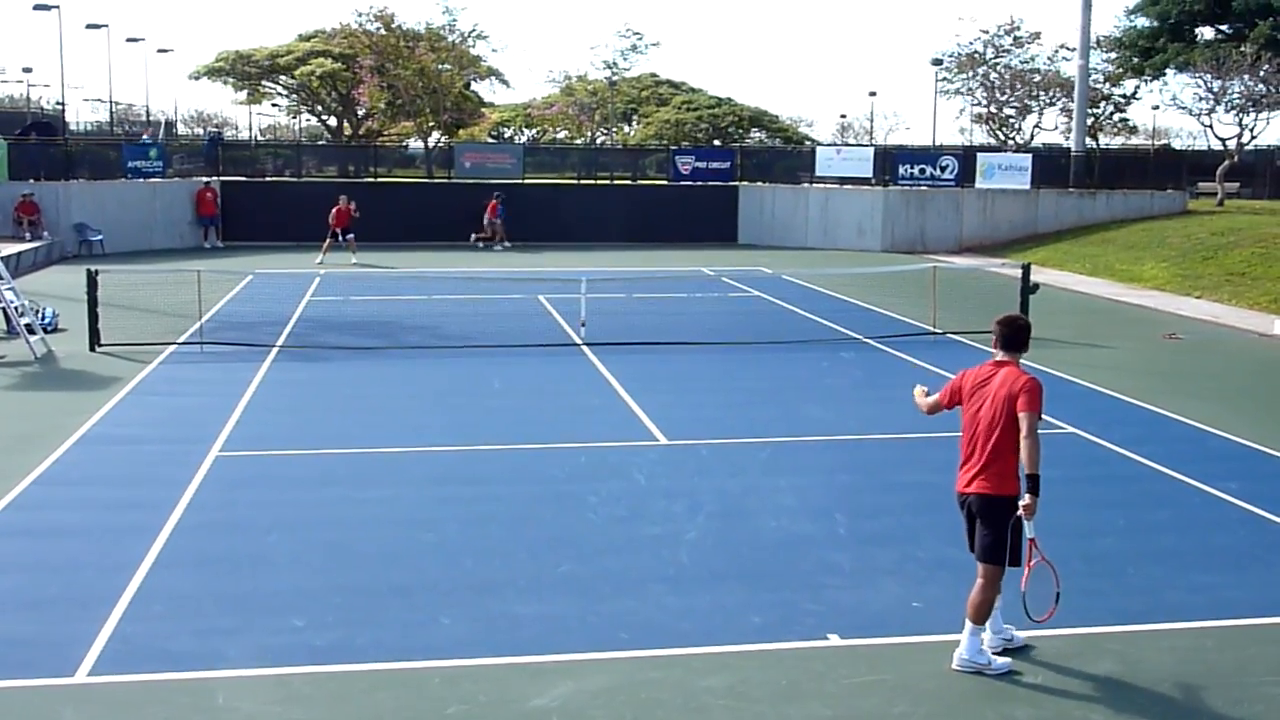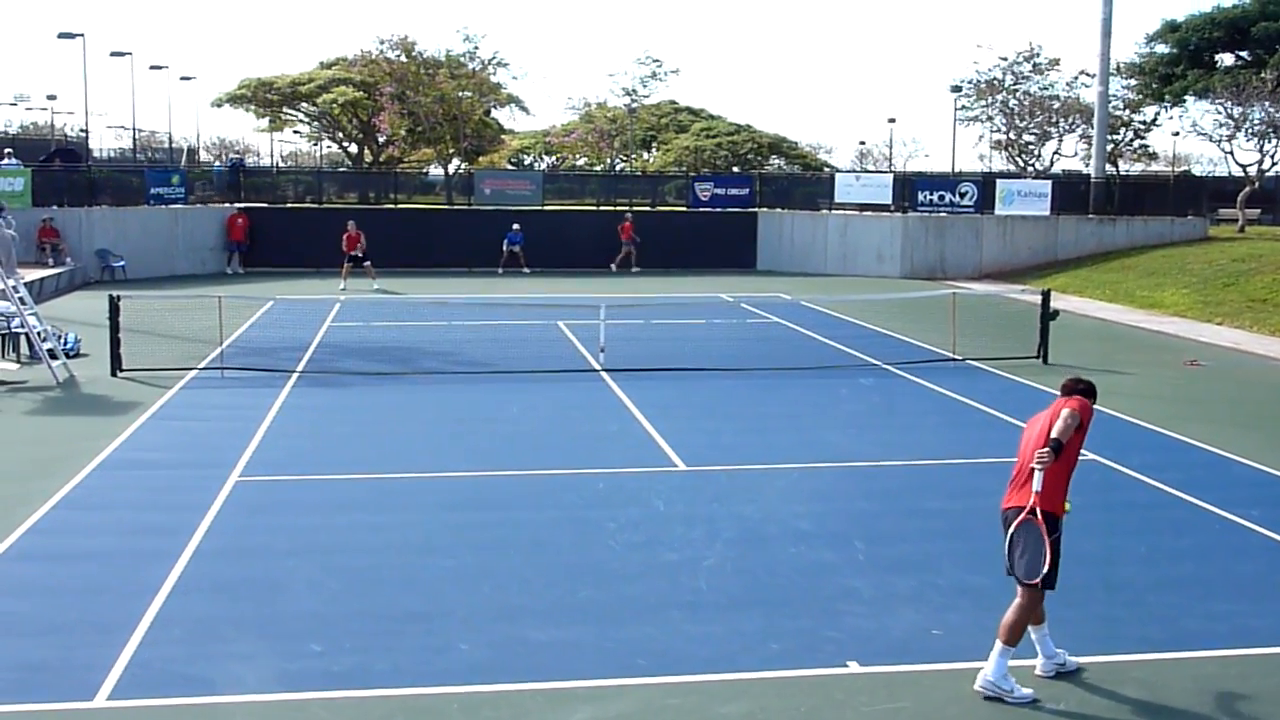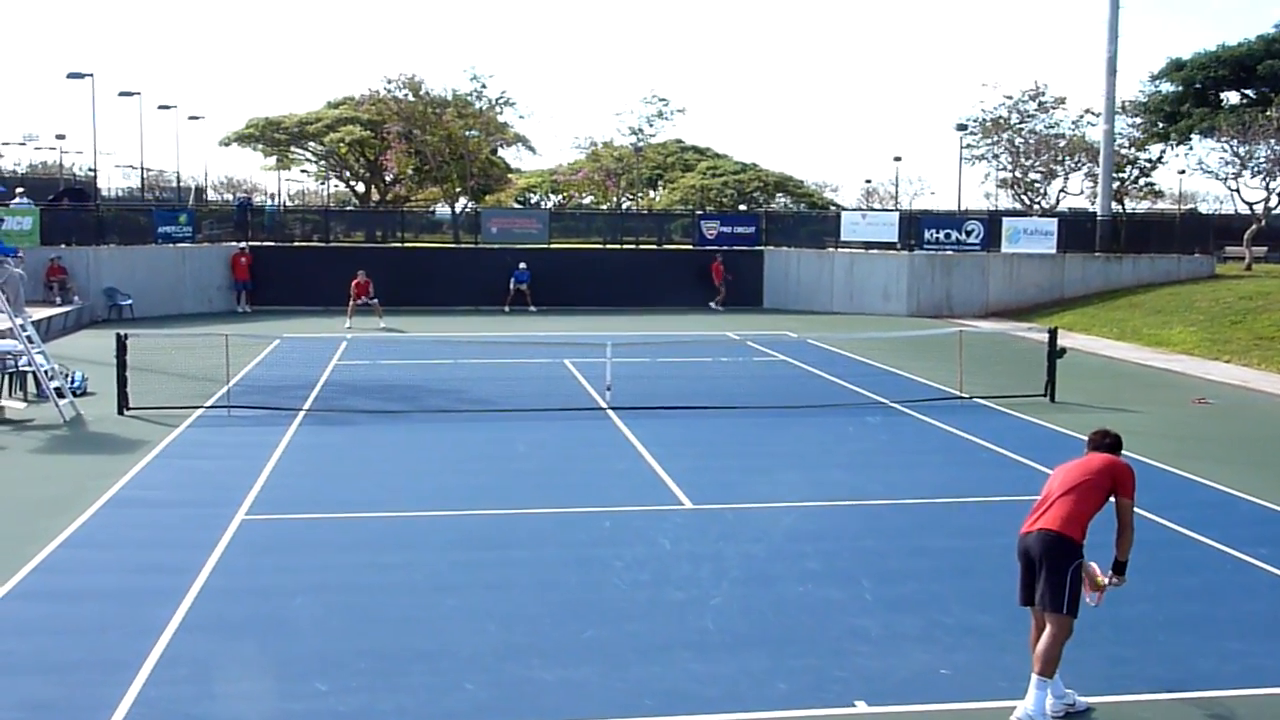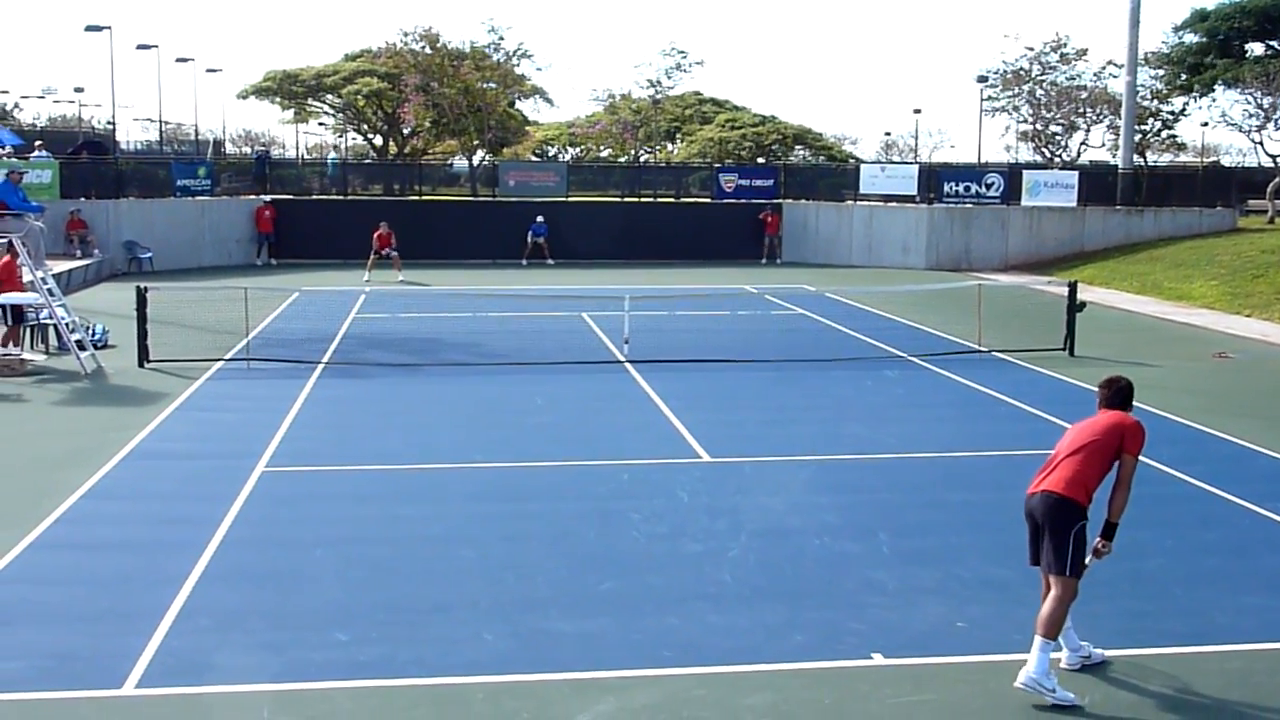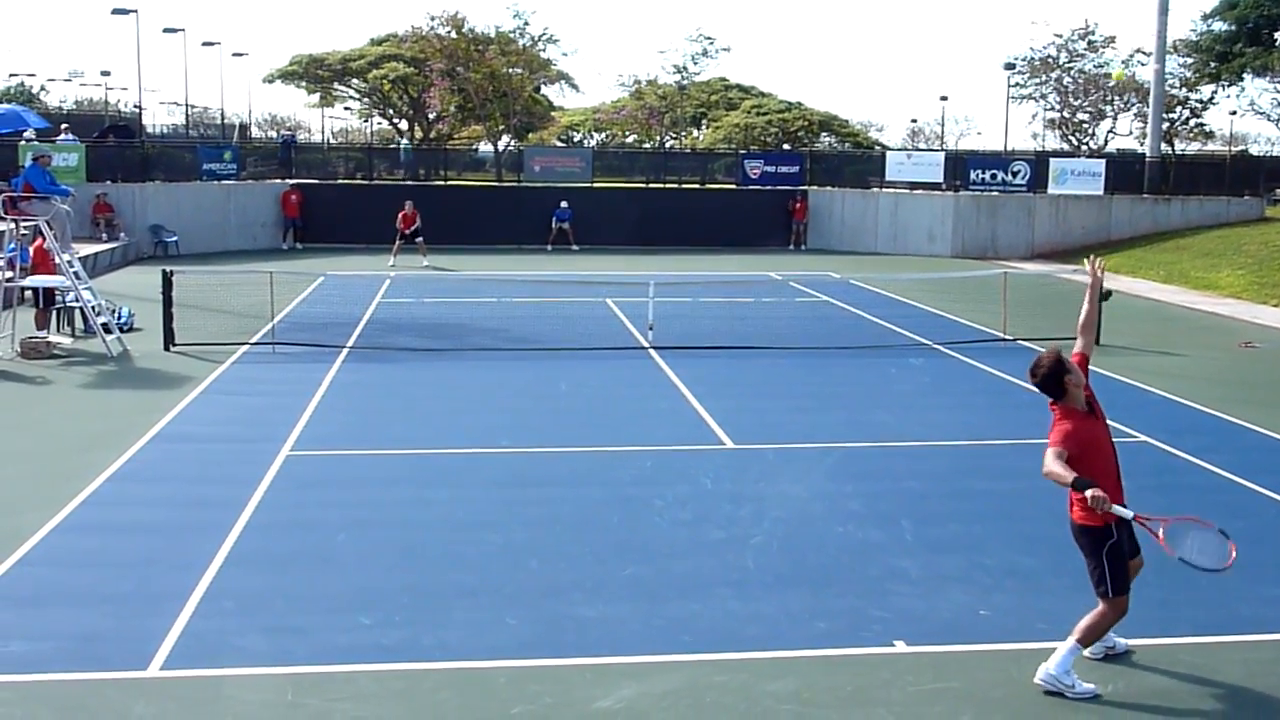
dt=1s
person 1, frame 1
left shoulder: (968, 377)
right shoulder: (1026, 383)
left elbow: (929, 407)
right elbow: (1027, 436)
left wrist: (921, 396)
right wrist: (1032, 488)
left hip: (966, 487)
right hip: (999, 492)
left knee: (988, 565)
right knee: (991, 573)
left ankle: (995, 633)
right ankle: (969, 652)
person 1, frame 2
left shoulder: (1040, 417)
right shoulder: (1081, 404)
right elbow: (1067, 421)
right wrist: (1055, 445)
left hip: (1011, 505)
right hip: (1039, 509)
left knee: (1032, 590)
right knee: (1030, 596)
left ankle: (1049, 657)
right ankle: (994, 674)
person 1, frame 3
left shoulder: (1066, 467)
right shoulder: (1121, 468)
right elbow: (1126, 527)
left wrist: (1083, 570)
right wrist: (1119, 568)
left hip: (1028, 537)
right hip: (1058, 540)
left knee: (1041, 621)
right knee: (1059, 626)
person 1, frame 4
left shoulder: (1083, 424)
right shoulder: (1132, 427)
right elbow: (1122, 486)
right wrist: (1107, 534)
left hip: (1035, 496)
right hip: (1063, 501)
left knee: (1053, 581)
right knee: (1063, 588)
left ankle: (1074, 650)
right ankle: (1036, 671)
person 1, frame 5
left shoulder: (1080, 386)
right shoulder: (1067, 428)
left elbow: (1086, 334)
right elbow: (1051, 464)
left wrist: (1094, 287)
right wrist: (1084, 486)
left hip: (1109, 513)
right hip: (1095, 521)
left knee: (1132, 566)
right knee: (1115, 604)
left ankle: (1099, 640)
right ankle: (1056, 669)
